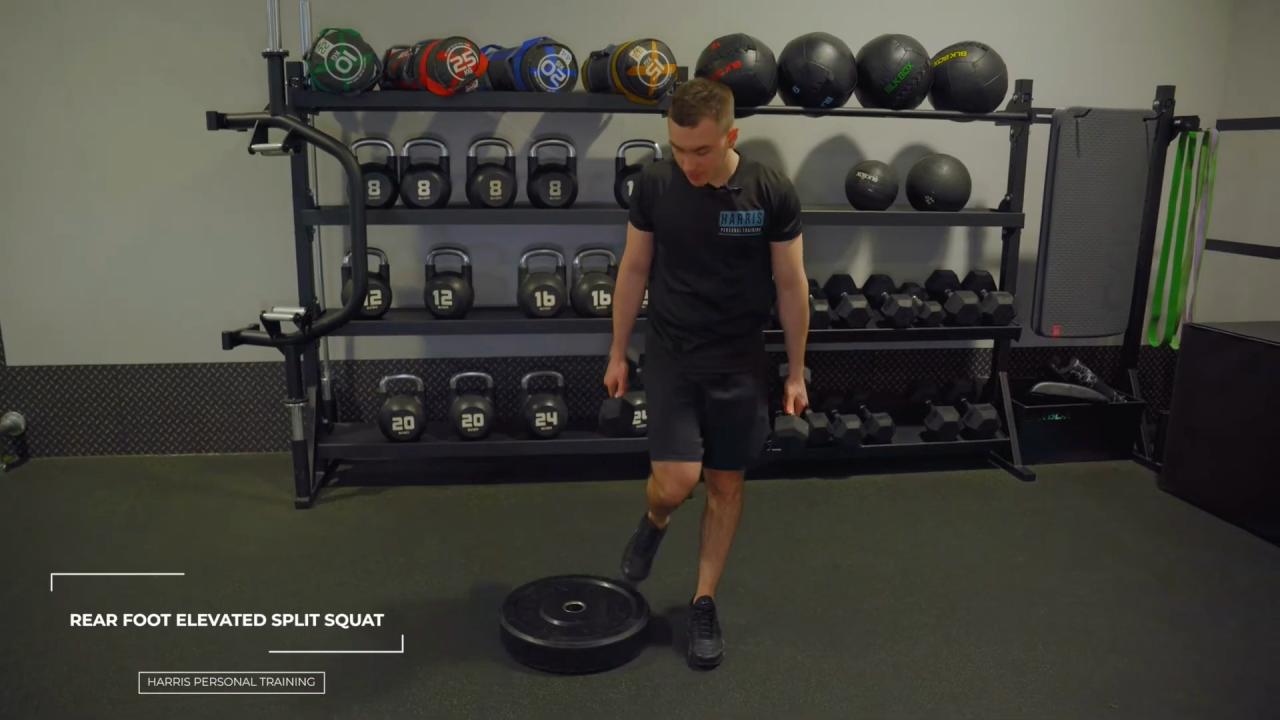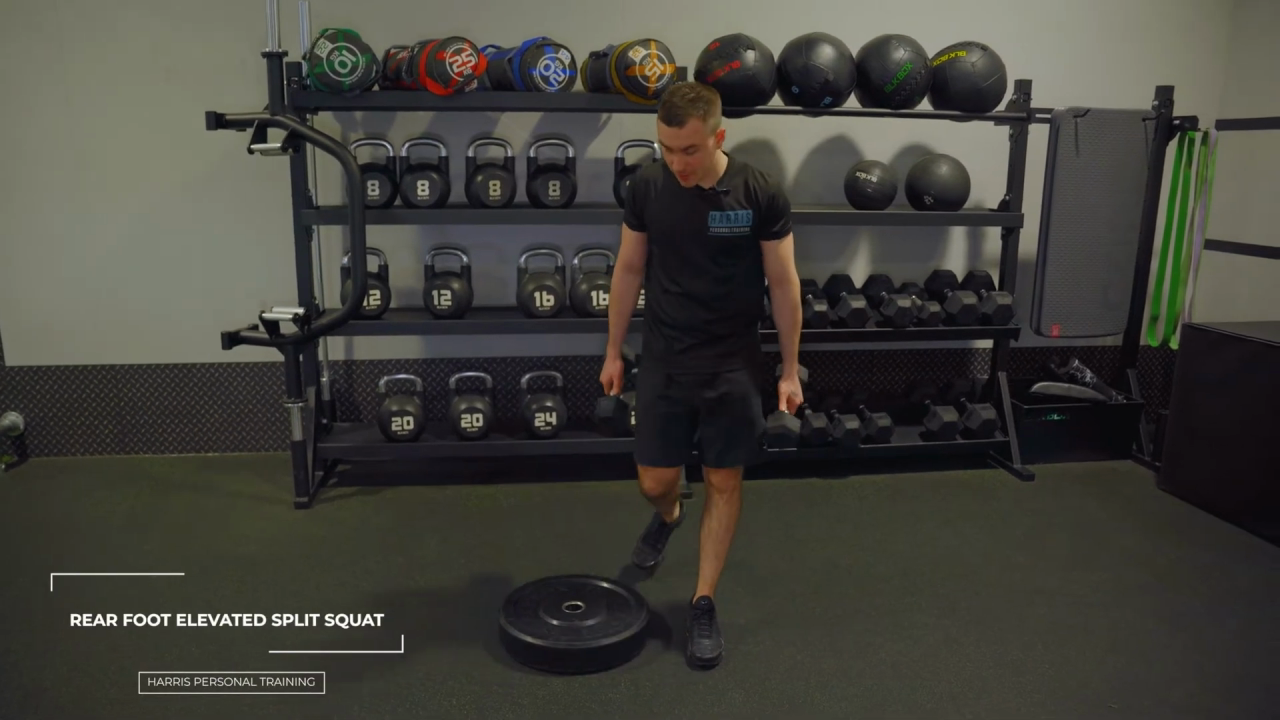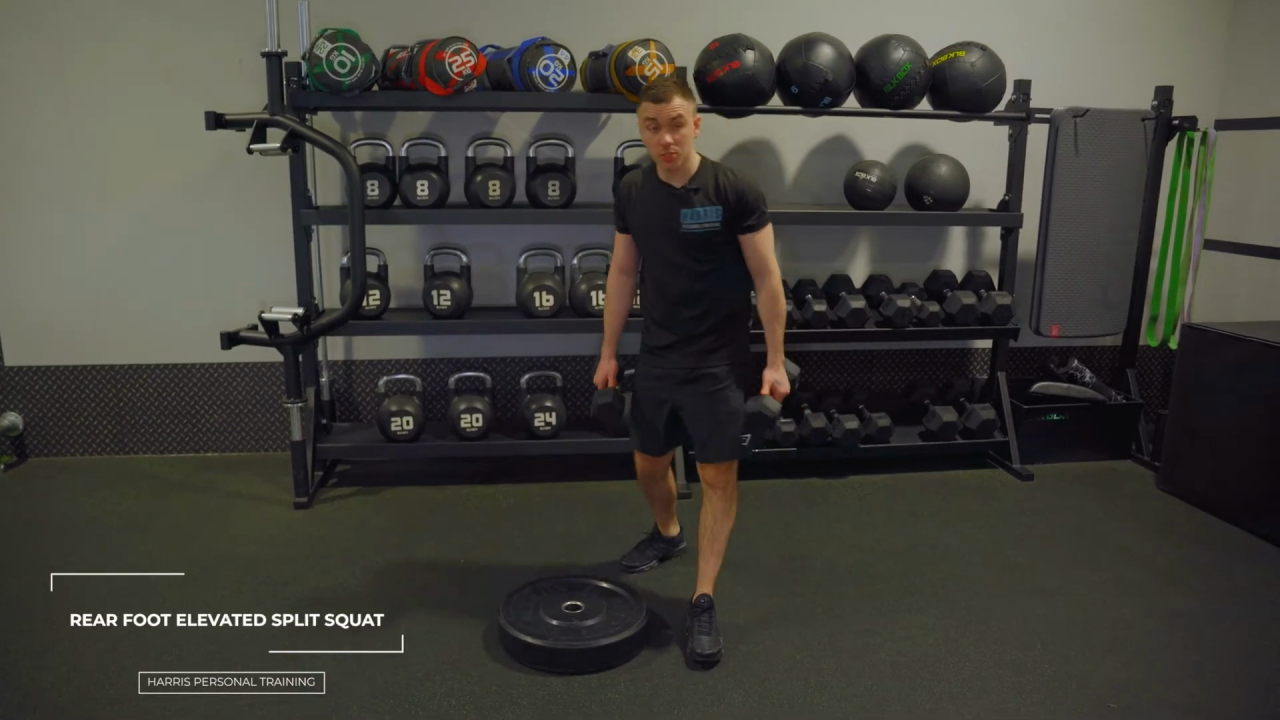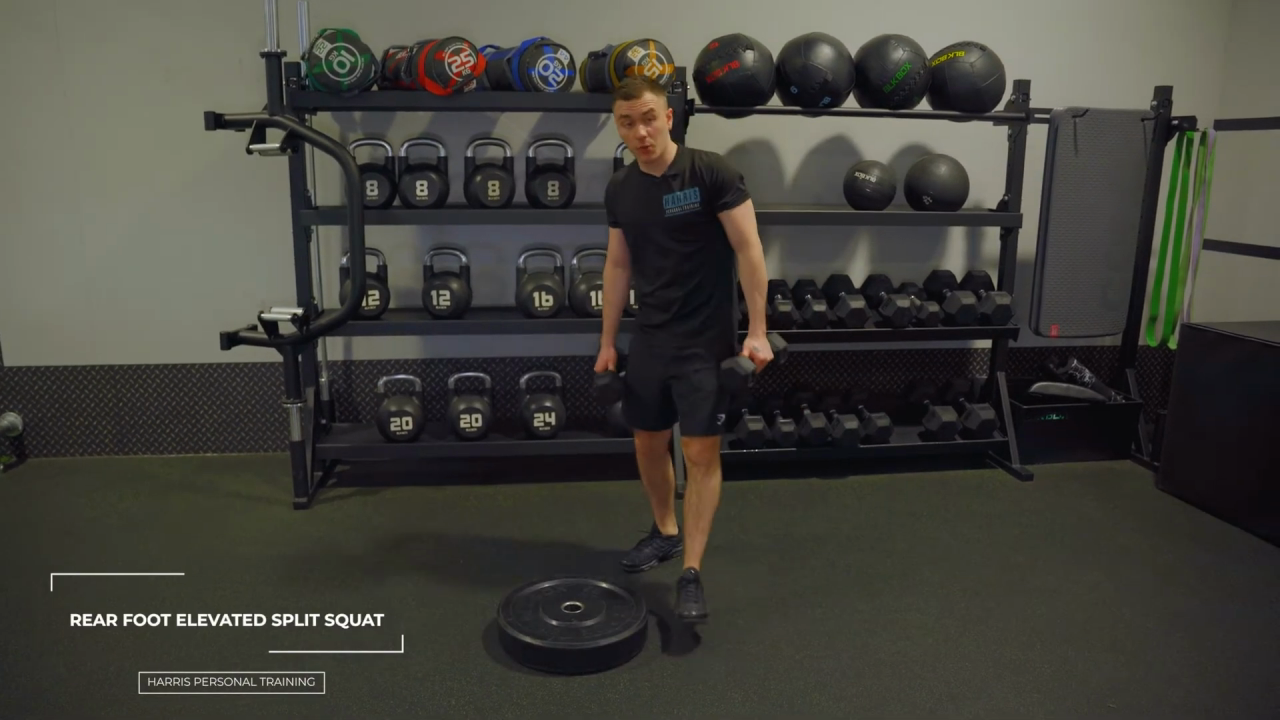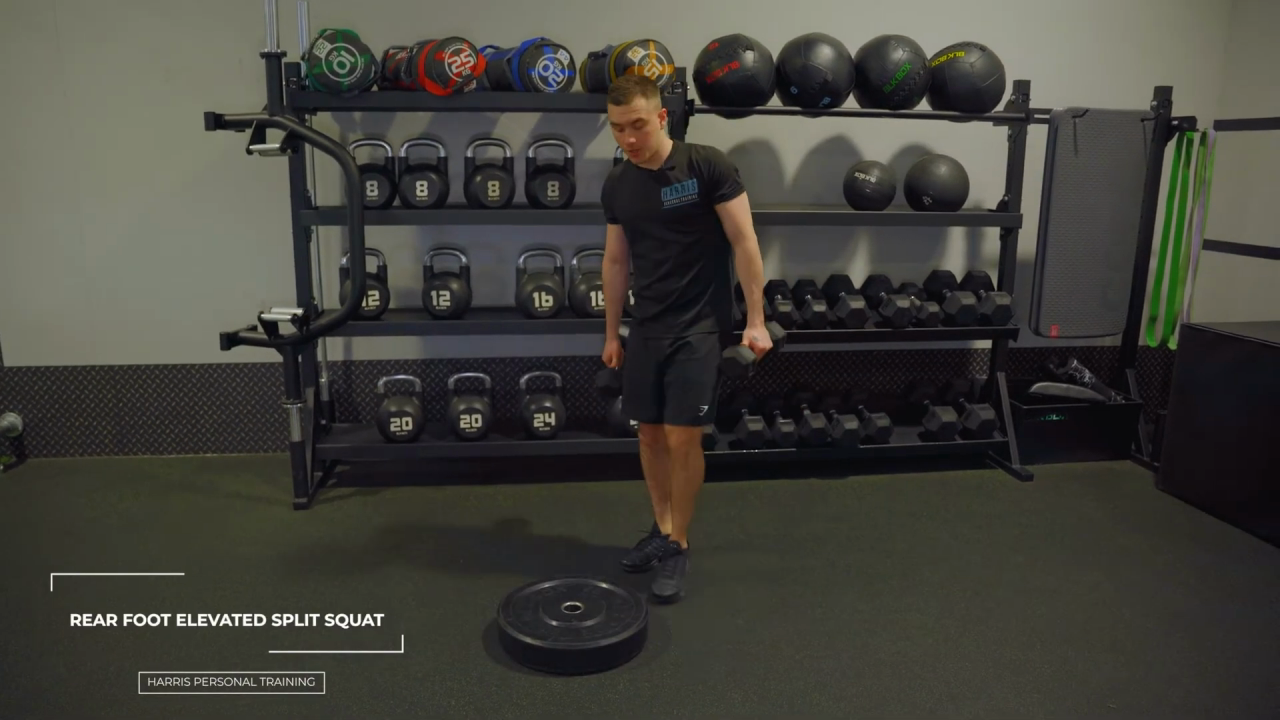
dt=0.2s
person 1, frame 1
left shoulder: (772, 193)
right shoulder: (653, 185)
left elbow: (791, 285)
right elbow: (634, 270)
left wrist: (796, 373)
right wrist: (617, 353)
left hip: (738, 362)
right hip: (670, 357)
left knee: (726, 483)
right knee: (674, 481)
left ankle: (704, 602)
right ankle: (653, 523)
person 1, frame 2
left shoulder: (761, 194)
right shoulder: (645, 187)
left elbow: (783, 284)
right elbow: (629, 269)
left wrist: (790, 370)
right wrist: (613, 351)
left hip: (732, 363)
right hip: (664, 358)
left knee: (724, 481)
right knee: (655, 479)
left ankle: (703, 603)
right ankle: (667, 515)
person 1, frame 3
left shoulder: (734, 190)
right shoulder: (631, 192)
left elbow: (767, 277)
right elbow: (623, 273)
left wrist: (775, 361)
right wrist: (608, 352)
left hip: (719, 360)
right hip: (658, 355)
left knee: (718, 477)
right knee: (648, 463)
left ankle: (703, 601)
right ankle: (667, 532)
person 1, frame 4
left shoulder: (711, 172)
right shoulder: (620, 189)
left elbow: (748, 251)
right elbow: (618, 267)
left wrist: (757, 331)
right wrist: (608, 341)
left hip: (705, 338)
right hip: (650, 336)
left knee: (701, 452)
right knee: (648, 441)
left ankle: (692, 573)
right ankle: (665, 531)
person 1, frame 5
left shoulder: (707, 166)
right shoulder: (617, 185)
left elbow: (744, 243)
left wrist: (755, 320)
right wrist: (611, 333)
left hip: (700, 325)
right hip: (647, 327)
left knee: (683, 438)
right knee: (650, 434)
left ankle: (679, 545)
right ankle: (662, 531)
